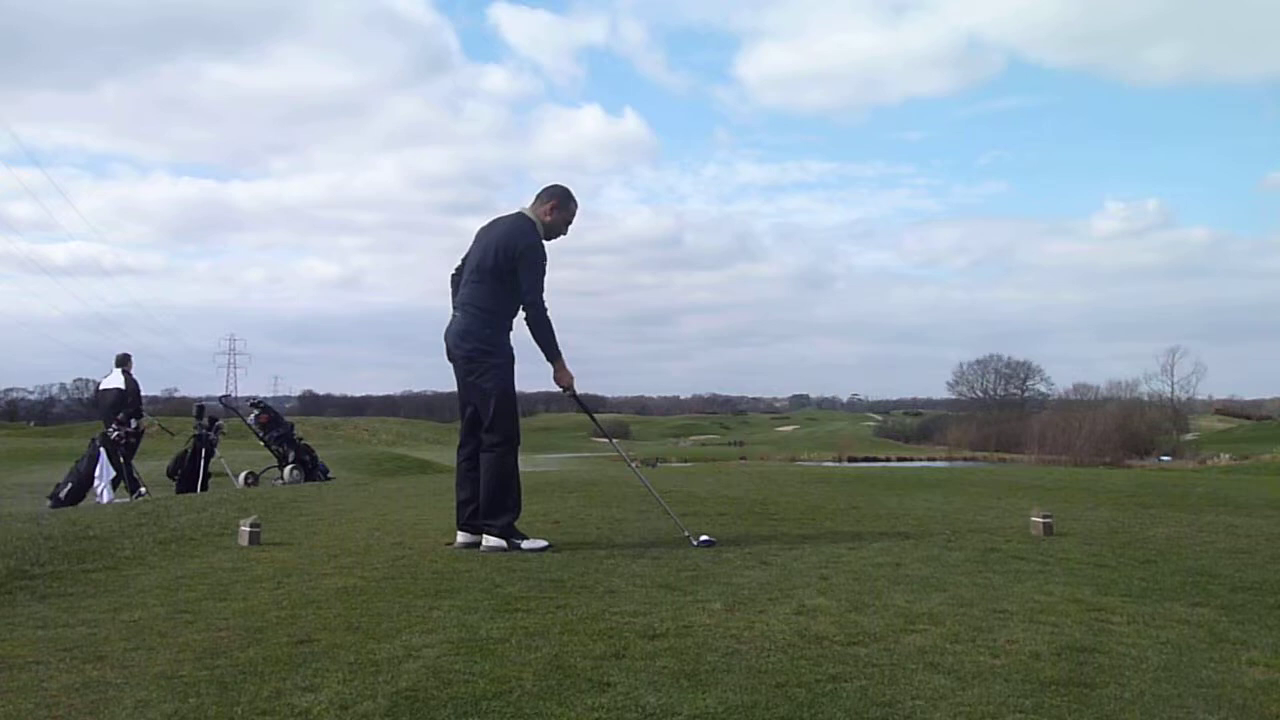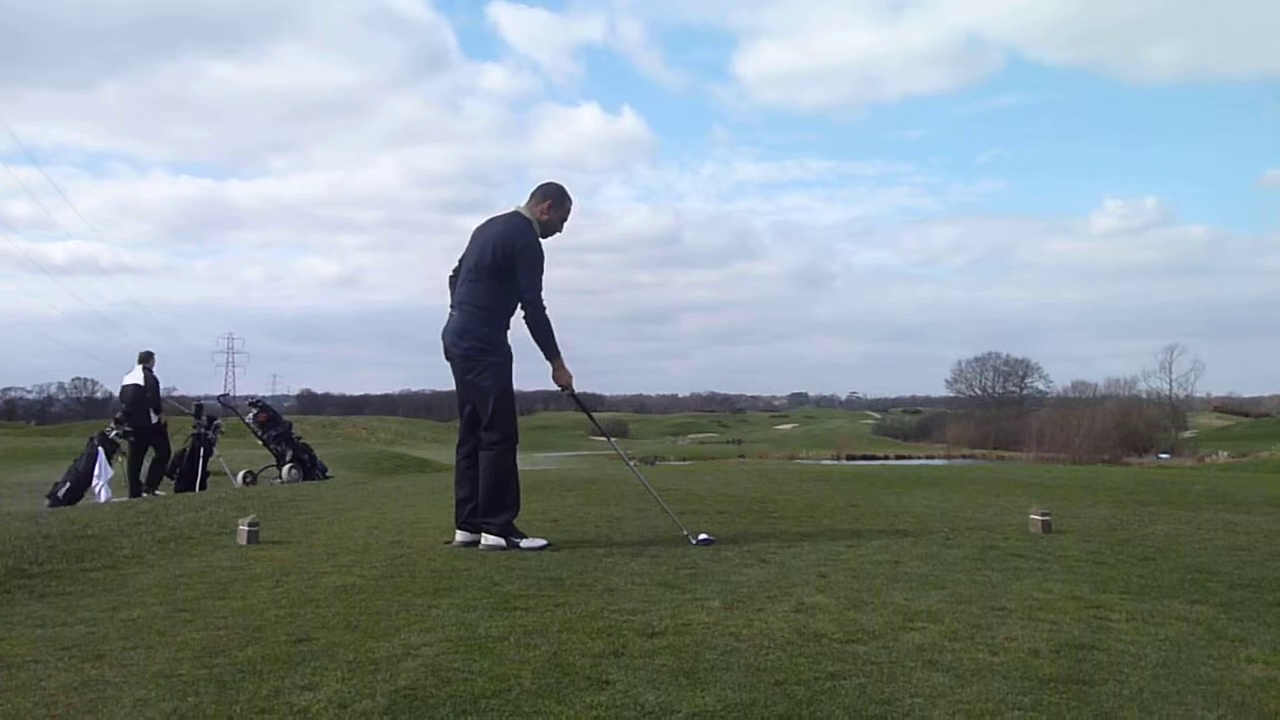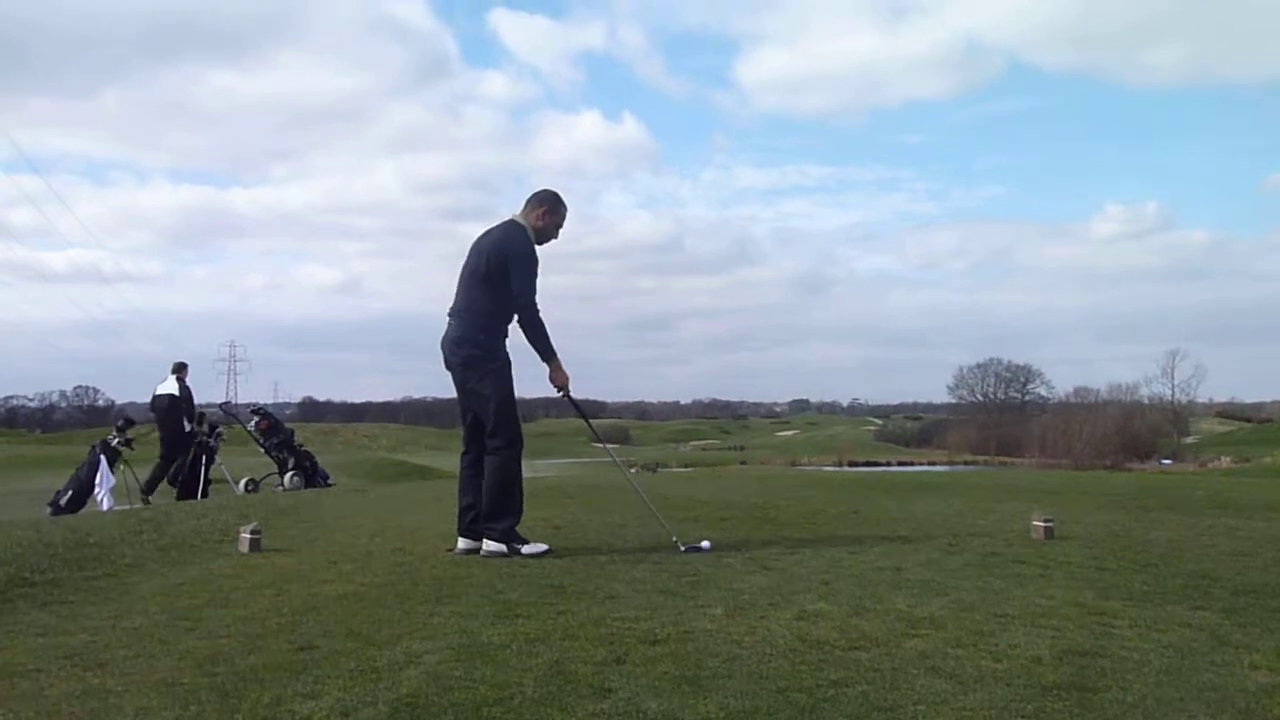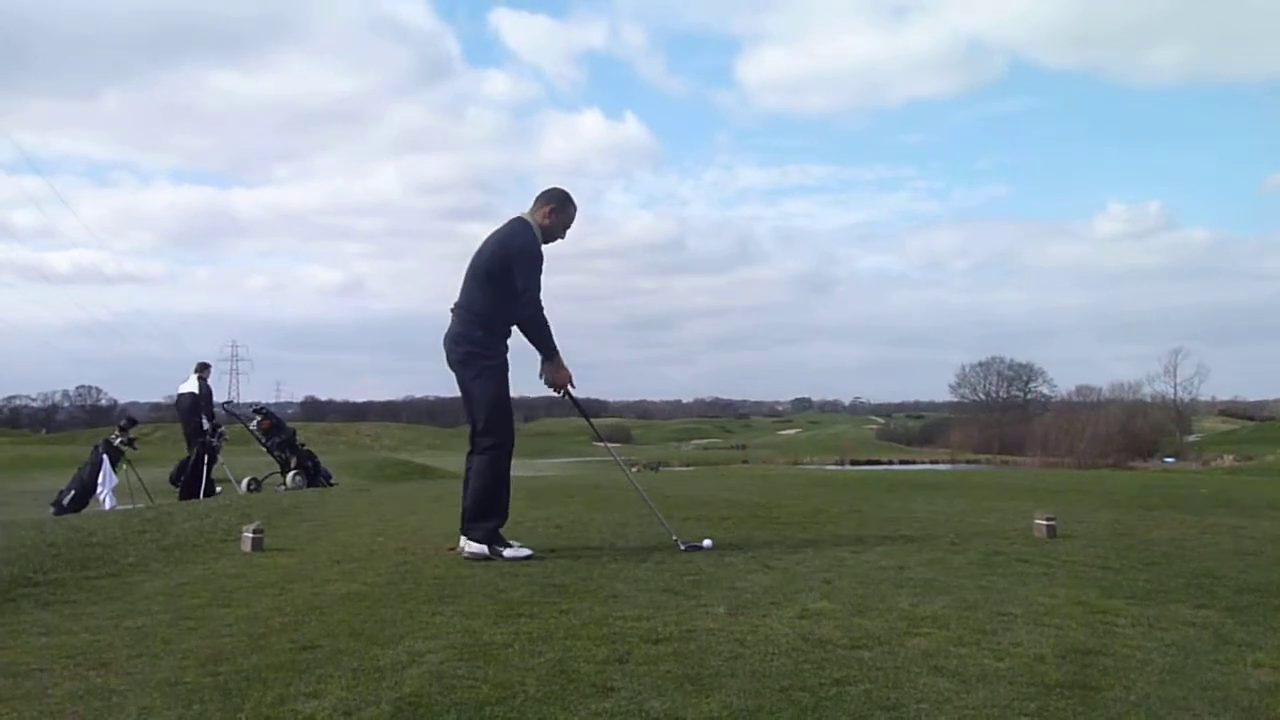
dt=0.4s
person 1, frame 1
left shoulder: (497, 227)
right shoulder: (528, 241)
left elbow: (458, 276)
right elbow: (534, 308)
right wrist: (558, 364)
left hip: (463, 337)
right hip: (485, 343)
left knee: (475, 433)
right knee: (500, 435)
left ankle: (471, 526)
right ankle: (498, 529)
person 1, frame 2
left shoulder: (492, 226)
right shoulder: (525, 240)
left elbow: (456, 277)
right elbow: (533, 307)
right wrist: (557, 362)
left hip: (460, 335)
right hip: (482, 341)
left knee: (473, 432)
right knee: (499, 434)
left ankle: (470, 525)
right ankle: (498, 528)
person 1, frame 3
left shoulder: (494, 237)
right shoulder: (519, 246)
right elbow: (527, 310)
right wrist: (553, 363)
left hip: (462, 343)
right hip: (479, 348)
left knee: (478, 440)
right knee: (504, 438)
left ankle: (472, 532)
right ankle: (500, 532)
person 1, frame 4
left shoulder: (511, 236)
right shoulder: (524, 243)
left elbow: (520, 307)
right elbow: (530, 308)
left wrist: (547, 356)
right wrist: (554, 361)
left hip: (469, 342)
right hip: (478, 346)
left knee: (486, 438)
right knee: (496, 439)
left ankle: (474, 530)
right ankle: (482, 536)
